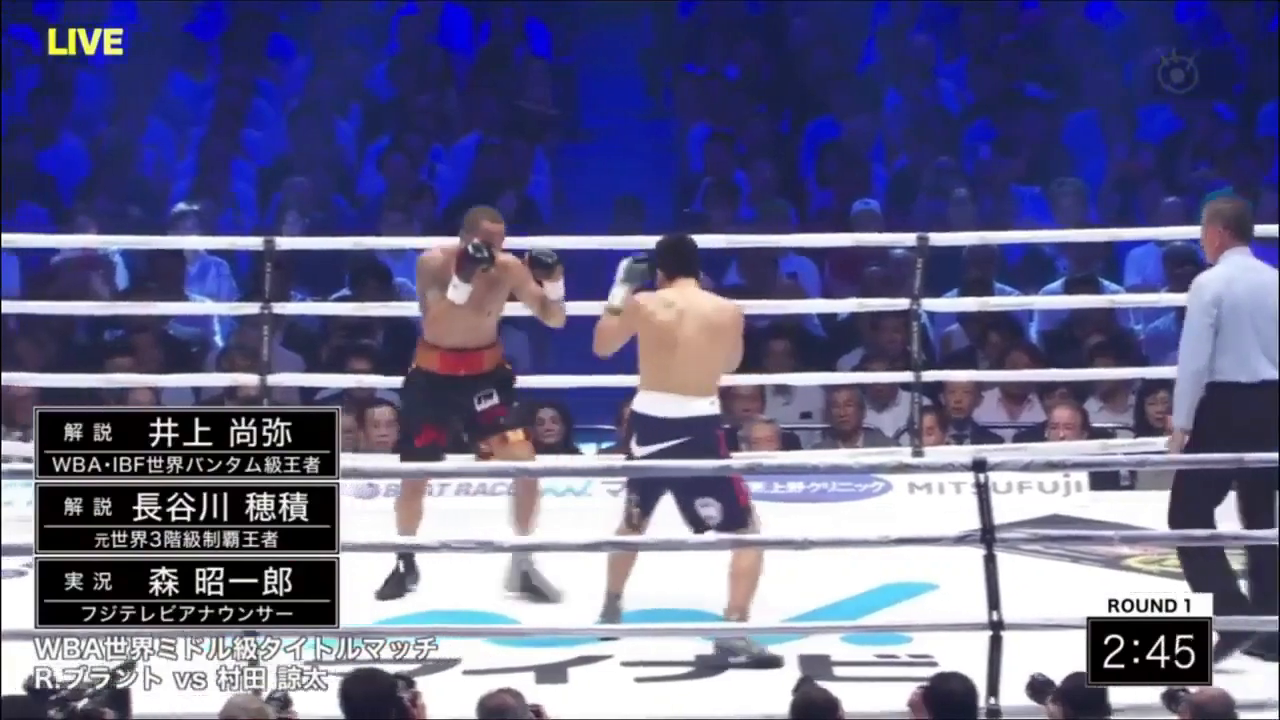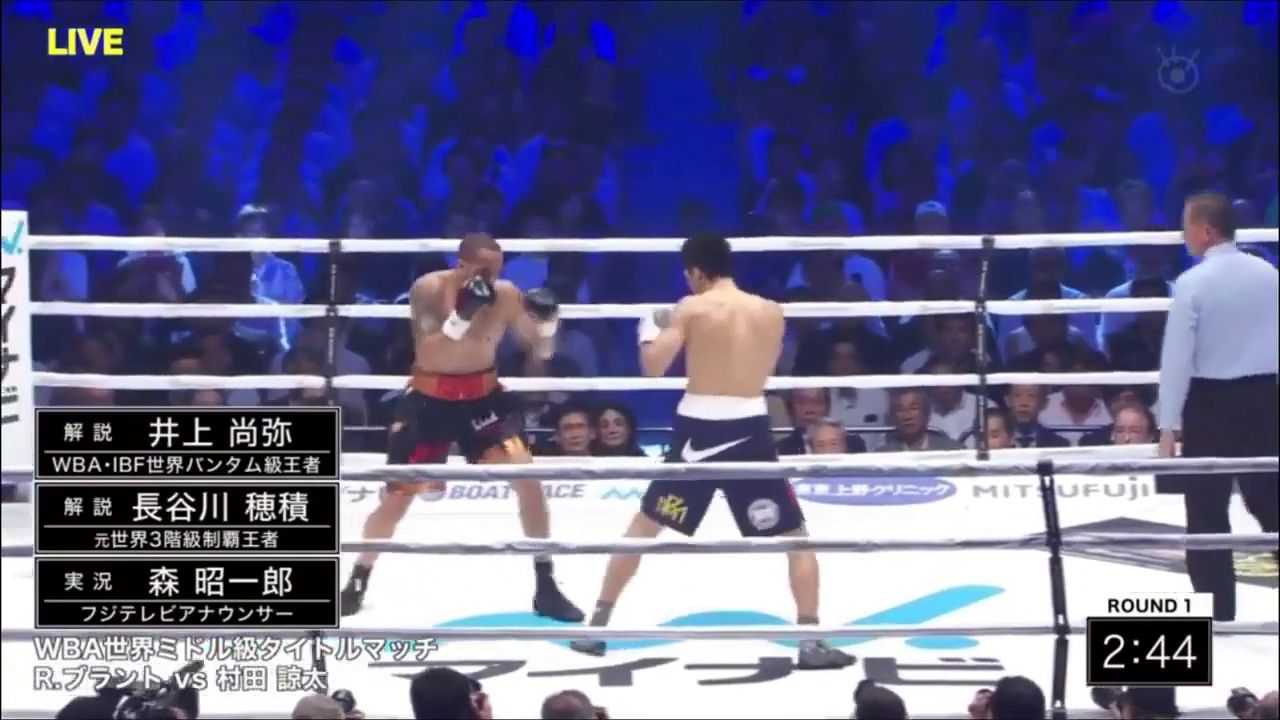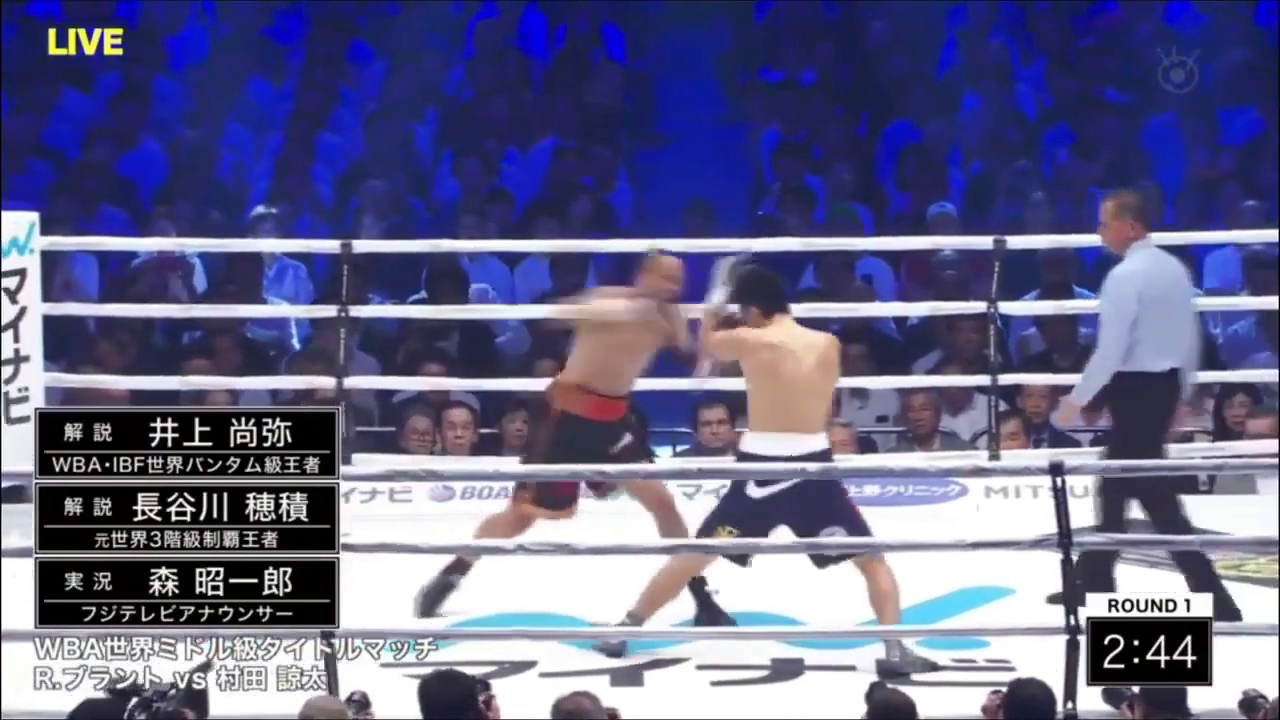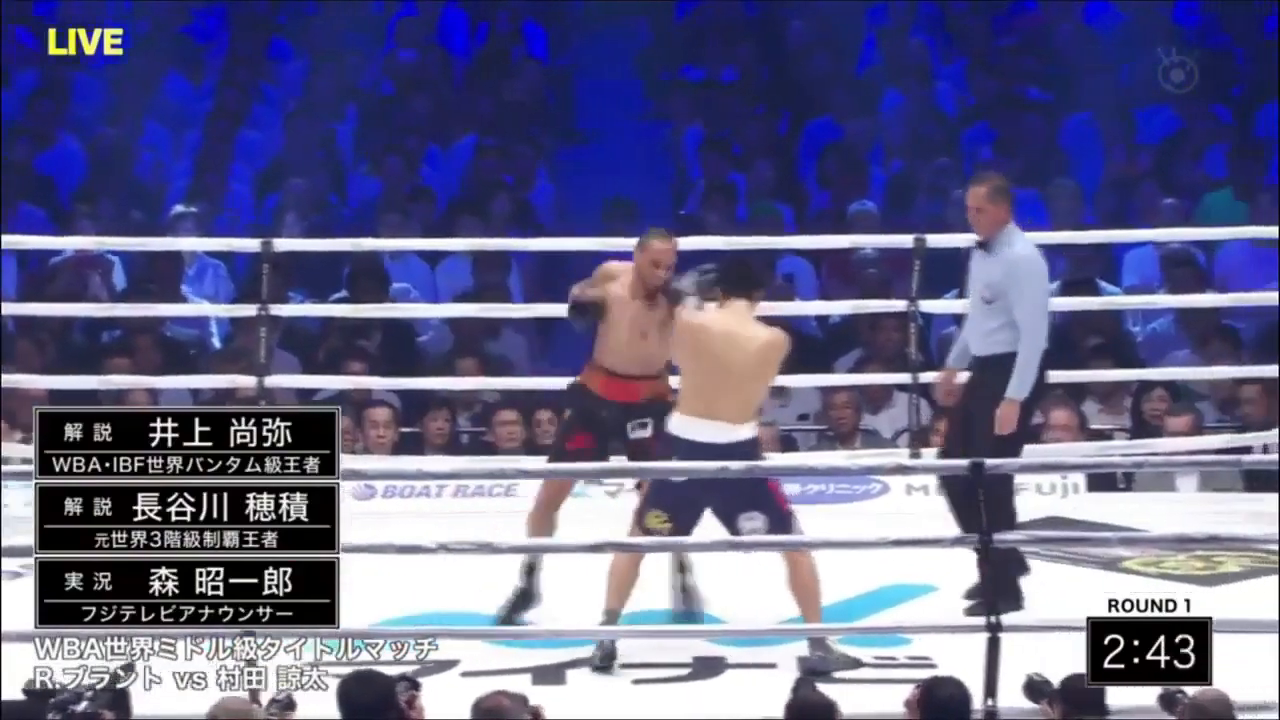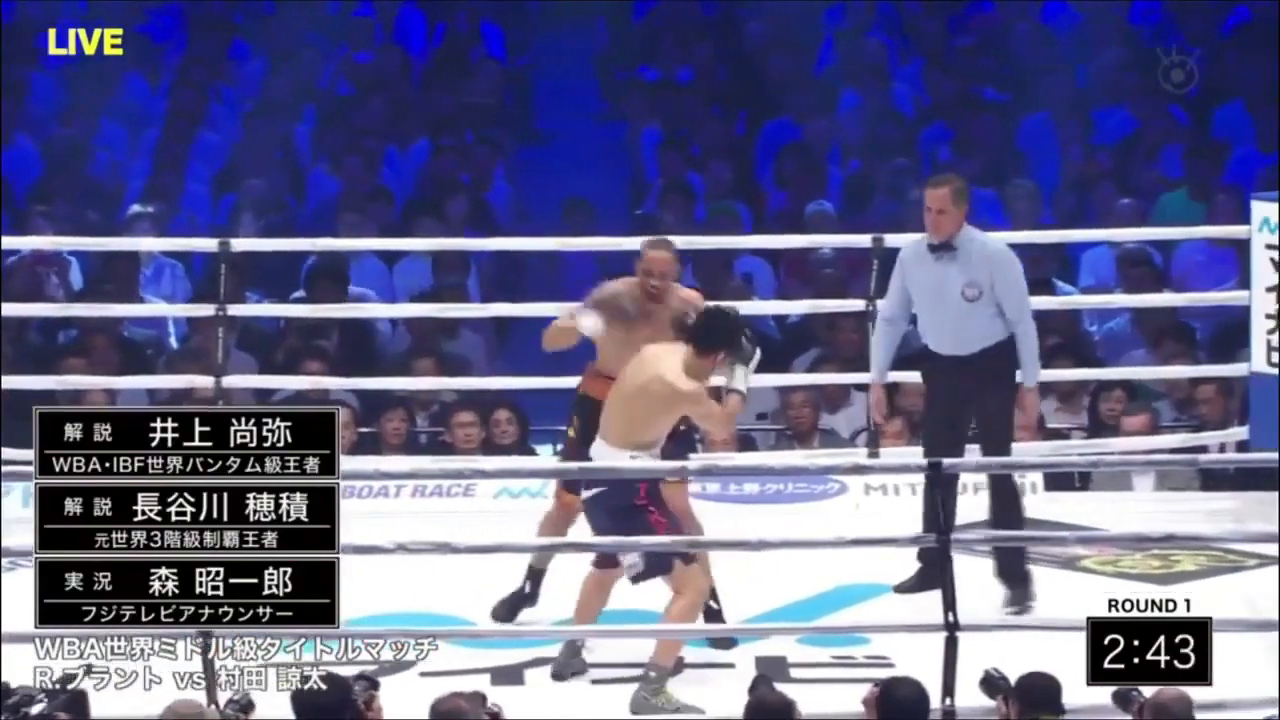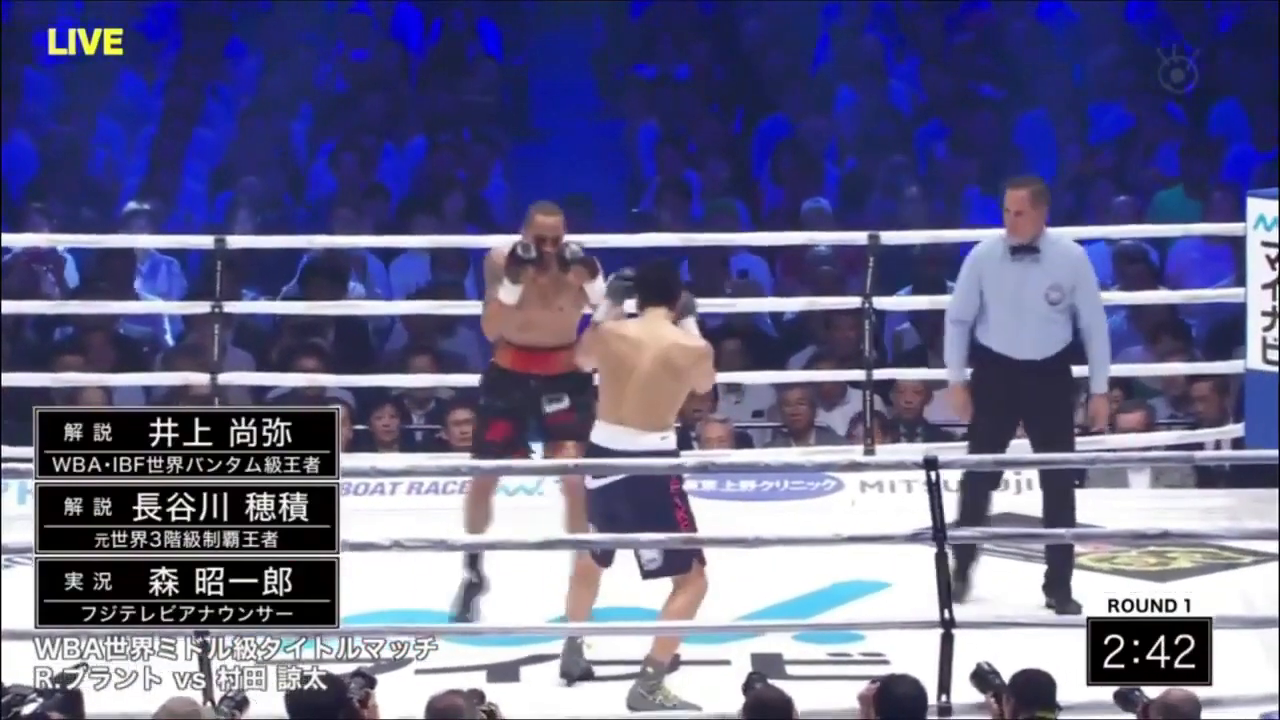
dt=0.5s
person 1, frame 1
left shoulder: (1211, 283)
left elbow: (1194, 361)
left wrist: (1181, 423)
left hip: (1225, 406)
left knee: (1188, 515)
left ankle: (1234, 619)
person 1, frame 2
left shoulder: (1192, 282)
left elbow: (1176, 358)
left wrist: (1168, 424)
left hip: (1211, 401)
left knee: (1206, 510)
left ankle: (1215, 608)
person 1, frame 3
left shoulder: (1125, 275)
right shoulder: (1174, 268)
left elbow: (1110, 348)
right elbow: (1189, 336)
left wrist: (1078, 398)
right wrist: (1183, 392)
left hip: (1137, 390)
right hip: (1164, 386)
left knee: (1160, 499)
right knee: (1116, 483)
left ankle: (1214, 597)
right ankle: (1092, 577)
person 1, frame 4
left shoulder: (1021, 259)
right shoulder: (982, 252)
left elbow: (1034, 334)
left wrist: (1014, 399)
right wrist: (953, 364)
left hip: (1010, 377)
right hip: (984, 372)
left knee: (992, 479)
right knee: (954, 469)
left ankle: (1003, 588)
right ankle: (1000, 569)
person 1, frame 5
left shoulder: (994, 255)
right shoulder: (912, 256)
left elbow: (1021, 319)
right elbow: (890, 319)
left wrist: (1029, 383)
right wrist: (877, 380)
left hip: (990, 368)
right hip: (941, 370)
left knee: (999, 469)
right knee: (939, 472)
left ankle: (1015, 574)
right ankle: (933, 566)
person 1, frame 6
left shoulder: (1072, 258)
right shoulder: (983, 256)
left elbow: (1093, 325)
right elbow: (958, 319)
left wrist: (1099, 389)
right wrist: (957, 380)
left hip: (1051, 374)
right hip: (996, 372)
left knee: (1059, 481)
right knee: (980, 472)
left ankle: (1059, 584)
right ankle: (962, 564)
person 2, frame 1
left shoulder: (644, 304)
right shoulder: (729, 311)
left elbow: (601, 346)
left wrist: (621, 288)
left hip: (648, 427)
right hip: (698, 432)
left knee: (632, 524)
right knee: (746, 532)
left ankle: (611, 611)
right ankle: (734, 629)
person 2, frame 2
left shoulder: (691, 308)
right shoulder: (771, 313)
left elbow: (654, 366)
left wrist: (648, 331)
left hip: (698, 432)
right hip: (748, 433)
left knee: (643, 527)
right knee: (794, 537)
left ankle: (599, 623)
right ankle: (811, 640)
person 2, frame 3
left shoulder: (750, 340)
right shoulder: (829, 343)
left elbow: (703, 344)
left wrist: (719, 296)
left hip: (759, 469)
right hip: (814, 469)
left knee: (694, 554)
right knee: (871, 559)
left ankle: (626, 629)
right ankle: (894, 651)
person 2, frame 4
left shoulder: (690, 323)
right shoulder: (776, 340)
left wrist: (692, 303)
left hip: (684, 450)
right hip: (736, 455)
left knee: (636, 541)
right knee: (795, 547)
left ankle: (605, 640)
right ankle: (819, 648)
person 2, frame 5
left shoulder: (651, 352)
right shoulder: (685, 387)
right elbow: (723, 426)
right wrist: (742, 371)
left hip: (600, 474)
right hip: (626, 487)
left knee: (610, 564)
right knee: (694, 583)
left ankle: (570, 653)
right ankle: (651, 689)
person 2, frame 6
left shoulder: (610, 333)
right shoulder: (693, 348)
left elbow: (582, 360)
right elbow: (704, 386)
left wrist: (608, 304)
right wrist: (690, 321)
left hip: (603, 460)
right hip: (651, 468)
left knee: (592, 560)
right knee: (691, 581)
left ankle: (572, 652)
right ankle: (648, 685)
person 3, frame 1
left shoulder: (510, 267)
right shoulder: (433, 262)
left elbow: (556, 321)
right elbow: (434, 328)
left wrist: (553, 281)
right wrist: (463, 278)
left hip: (485, 371)
right hip: (433, 373)
right knee: (414, 478)
left ankle: (522, 565)
right ankle: (405, 565)
person 3, frame 2
left shoulder: (506, 294)
right shoulder: (428, 288)
left elbow: (541, 352)
right elbow: (427, 357)
left wrist: (547, 321)
right wrist: (462, 315)
left hip: (484, 395)
right hip: (430, 399)
left knee: (528, 480)
right knee: (396, 499)
left ankle: (545, 583)
right ankle: (359, 579)
person 3, frame 3
left shoulder: (666, 317)
right shoulder: (614, 299)
right elbow: (569, 314)
right wrist: (632, 308)
left hip: (613, 417)
right hip: (567, 415)
left knee: (662, 502)
right knee: (523, 514)
left ankle: (701, 595)
right ankle: (454, 572)
person 3, frame 4
right shoulder: (613, 273)
right elbow: (581, 293)
right wrist: (580, 300)
left hip: (647, 399)
right hip: (595, 393)
right knee: (552, 490)
left ankle: (682, 580)
right ankle: (528, 583)
person 3, frame 5
left shoulder: (690, 304)
right shoulder: (612, 294)
right elbow: (550, 341)
right wrist: (593, 318)
right hip: (600, 404)
left knee: (679, 508)
right knee: (566, 505)
left ankle: (710, 604)
right ankle: (530, 586)
person 3, frame 6
left shoulder: (577, 264)
right shoulder: (500, 259)
right elbow: (491, 331)
left wrist: (591, 275)
right wrist: (513, 278)
left hip: (564, 376)
right hip: (509, 375)
left knee: (573, 483)
right knee: (483, 479)
right ankle: (473, 572)
